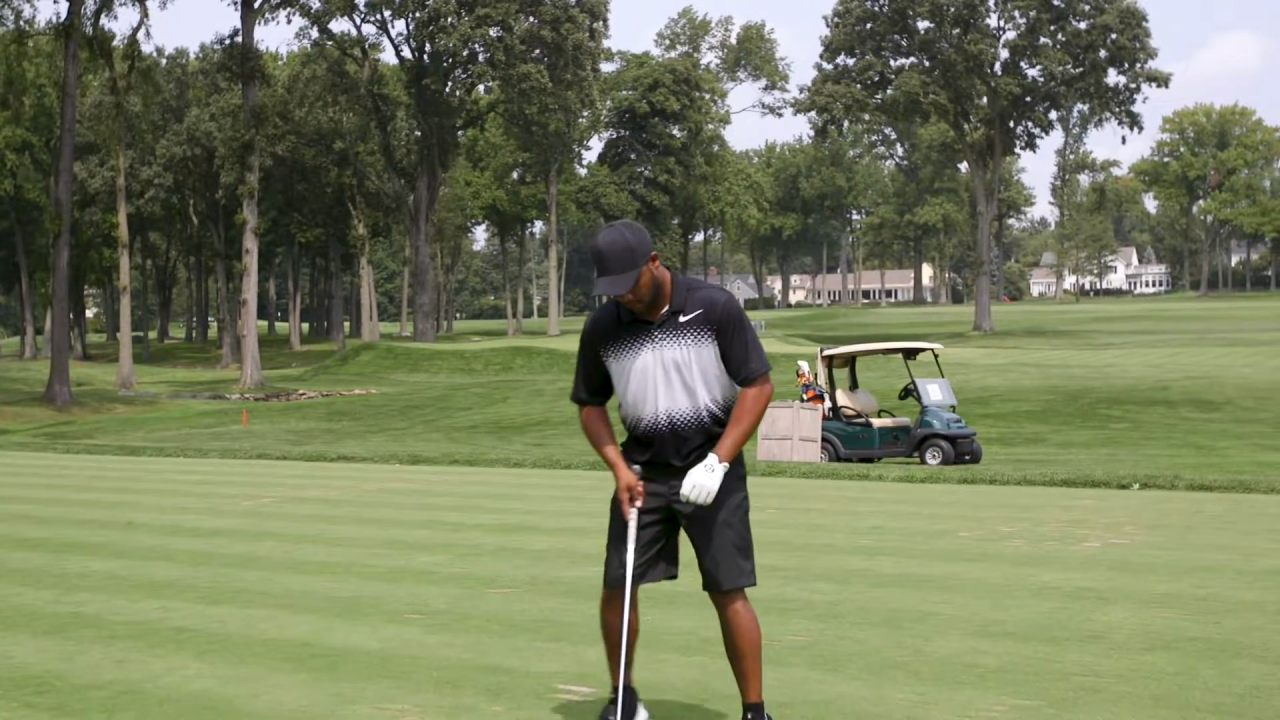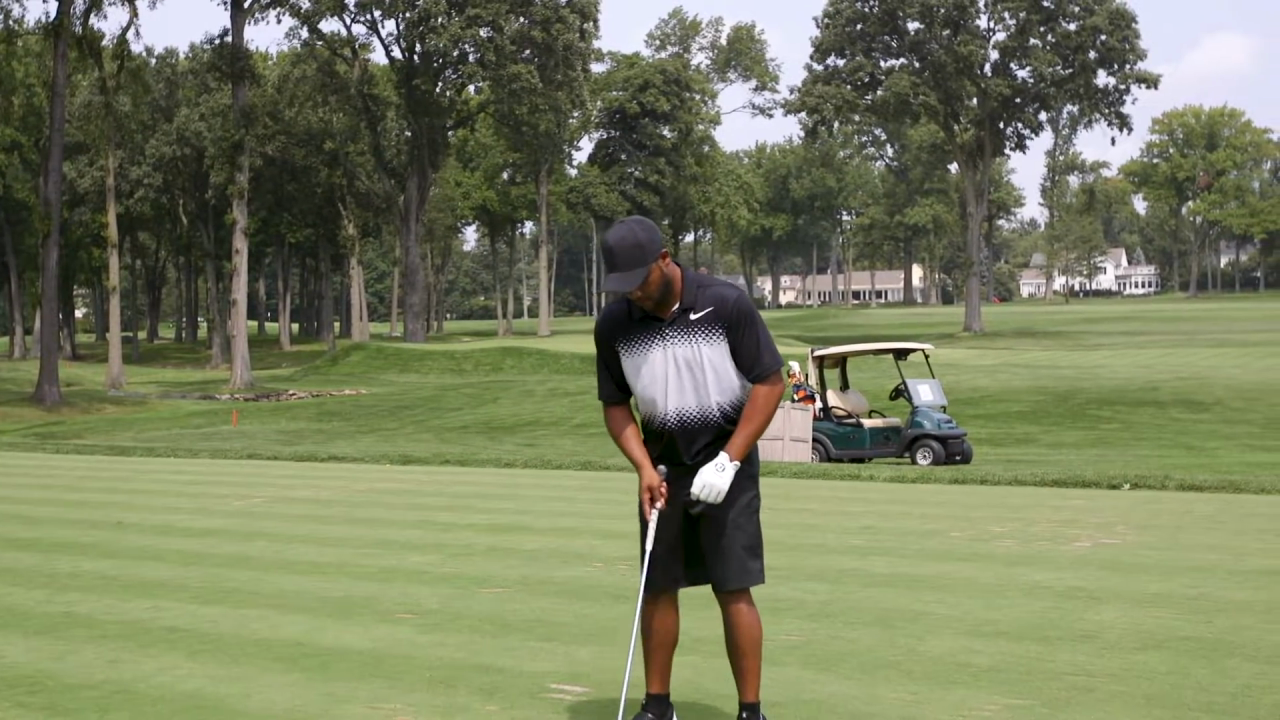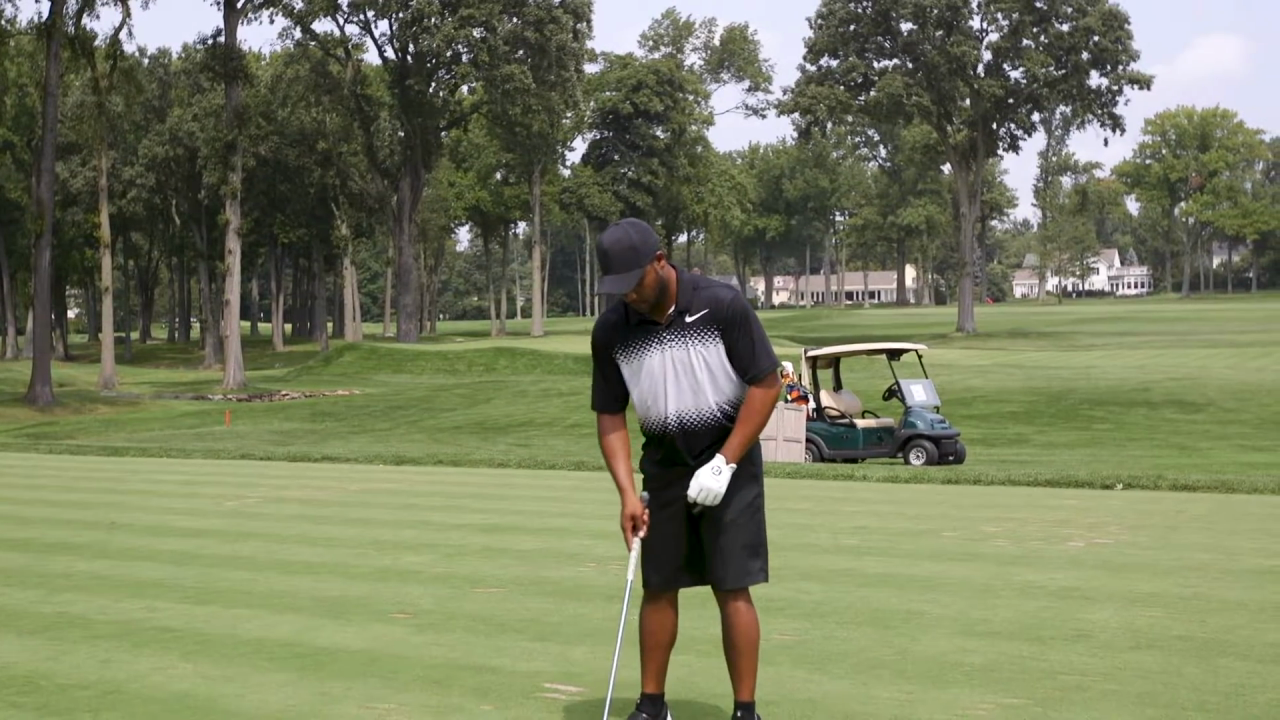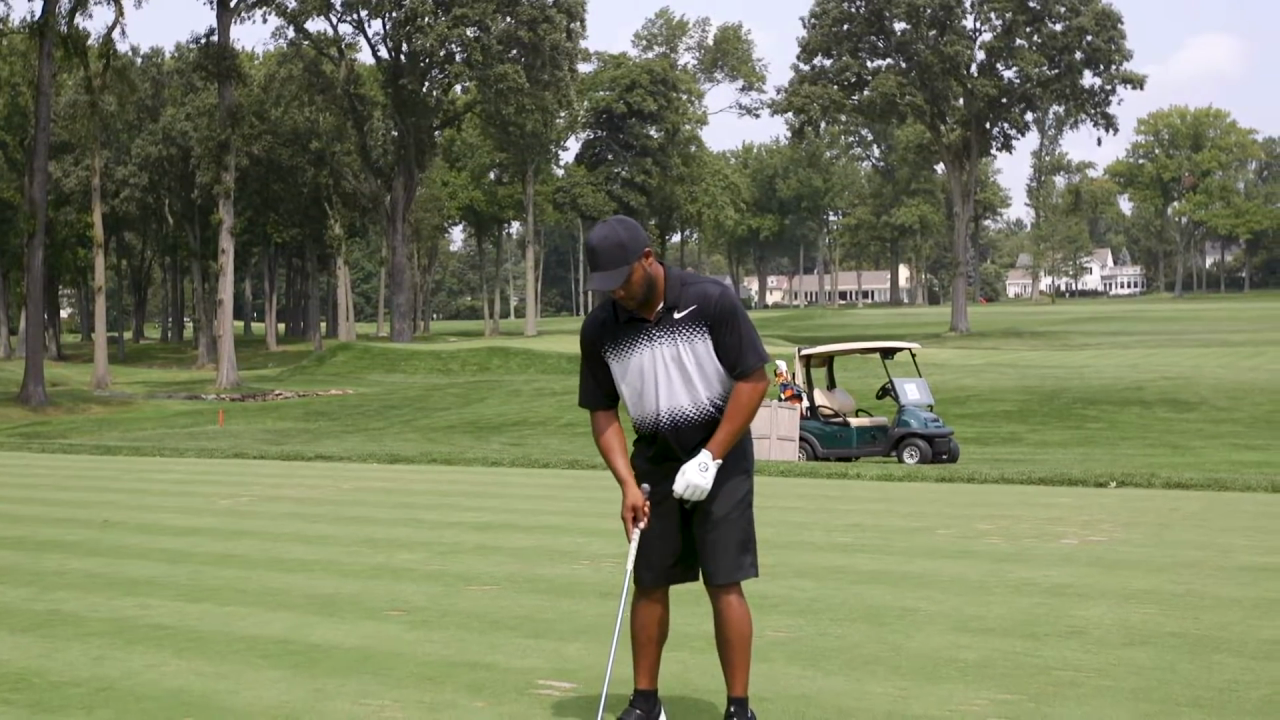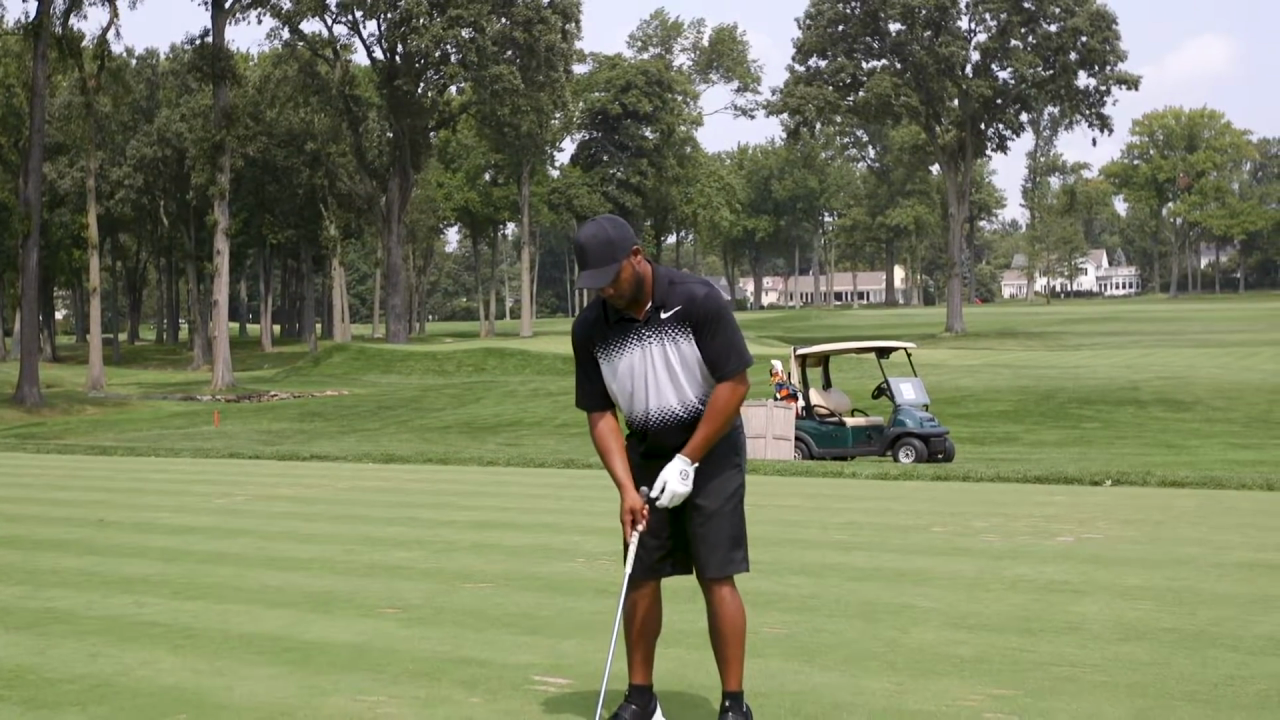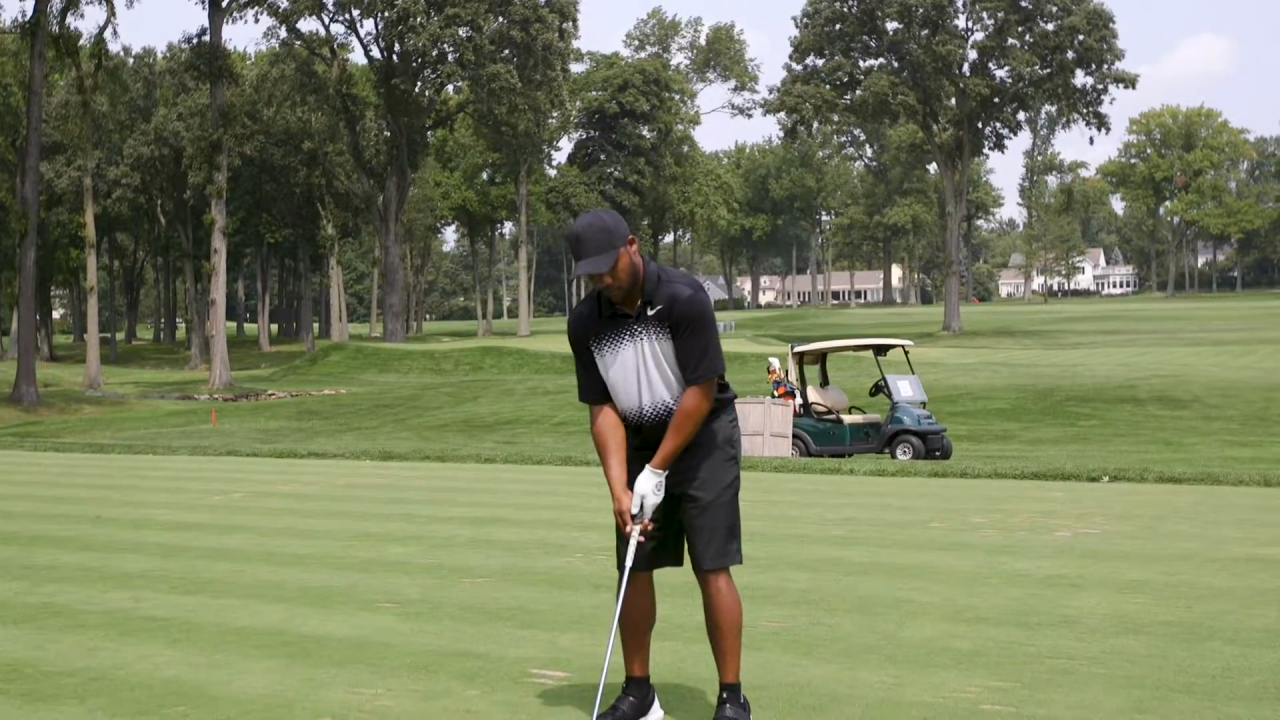
dt=0.4s
person 1, frame 1
left shoulder: (716, 307)
right shoulder: (602, 327)
left elbow: (758, 386)
right elbow: (590, 404)
left wrist: (717, 462)
right wrist: (619, 469)
left hip: (711, 468)
right hip: (644, 469)
left knee: (728, 591)
right knee: (617, 586)
person 1, frame 2
left shoulder: (727, 304)
right shoulder: (613, 323)
left elbow: (770, 382)
right elbow: (615, 405)
left wrist: (728, 460)
right wrist: (645, 469)
left hip: (725, 465)
right hip: (663, 468)
left knee: (733, 591)
right knee: (658, 590)
person 1, frame 3
left shoulder: (723, 305)
right shoulder: (610, 330)
left elbow: (766, 384)
right elbow: (610, 415)
left wrist: (723, 464)
right wrist: (627, 493)
left hip: (728, 461)
right hip: (663, 465)
left knee: (732, 589)
right knee: (658, 588)
person 1, frame 4
left shoulder: (711, 300)
right shoulder: (599, 328)
left elbow: (753, 380)
right elbow: (602, 412)
left wrist: (710, 458)
right wrist: (628, 484)
left hip: (719, 454)
right hip: (654, 460)
left knee: (723, 583)
right knee: (650, 584)
person 1, frame 5
left shoulder: (697, 299)
right shoulder: (590, 327)
left elbow: (734, 383)
right elbow: (600, 413)
left wrist: (687, 460)
right wrist: (626, 489)
left hip: (710, 448)
right hip: (645, 454)
left knee: (717, 577)
right knee: (640, 578)
person 1, frame 6
left shoulder: (684, 297)
right shoulder: (584, 321)
left elbow: (700, 393)
right elbow: (602, 408)
left wrist: (657, 471)
right wrist: (618, 487)
left hip: (704, 438)
right hip: (640, 444)
left knee: (712, 568)
right knee: (634, 569)
